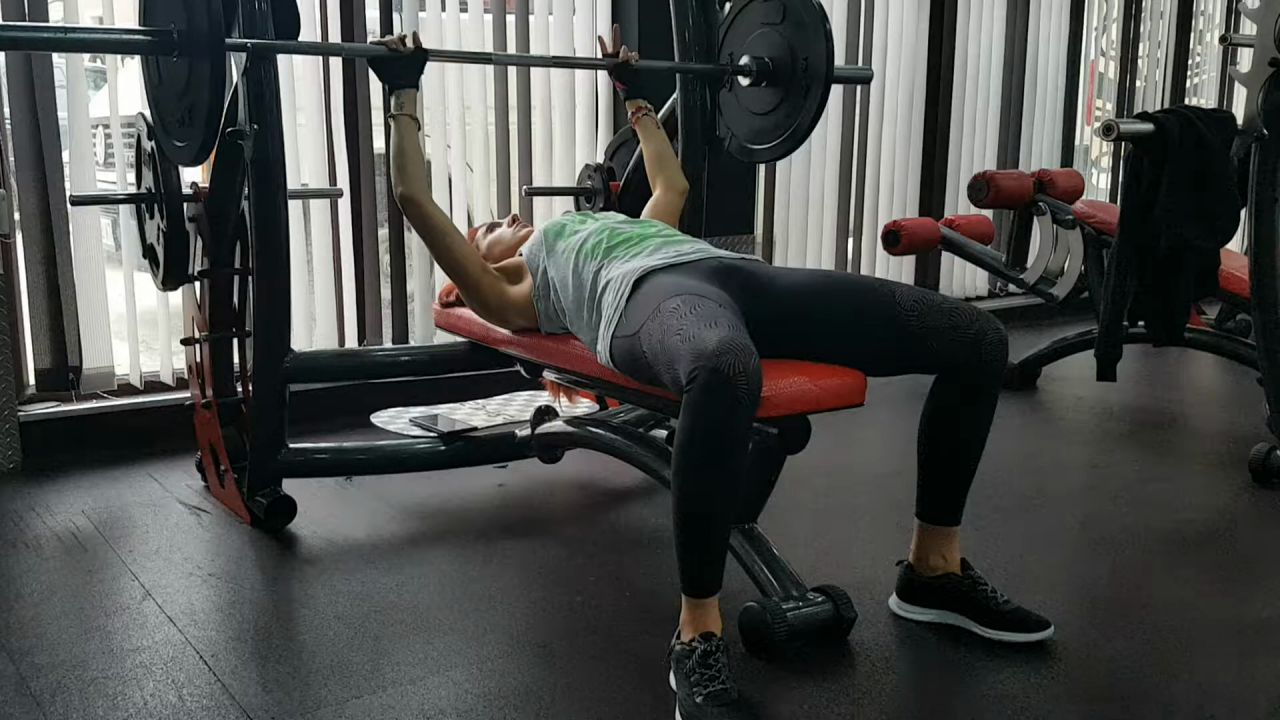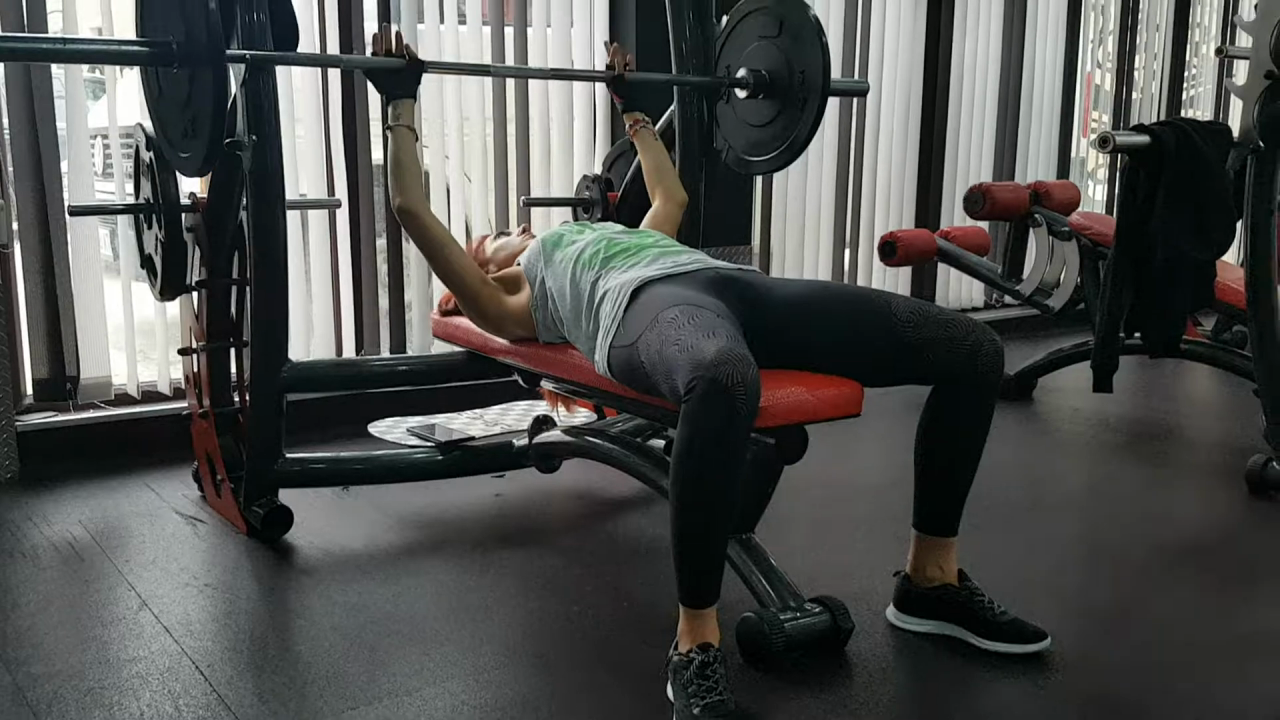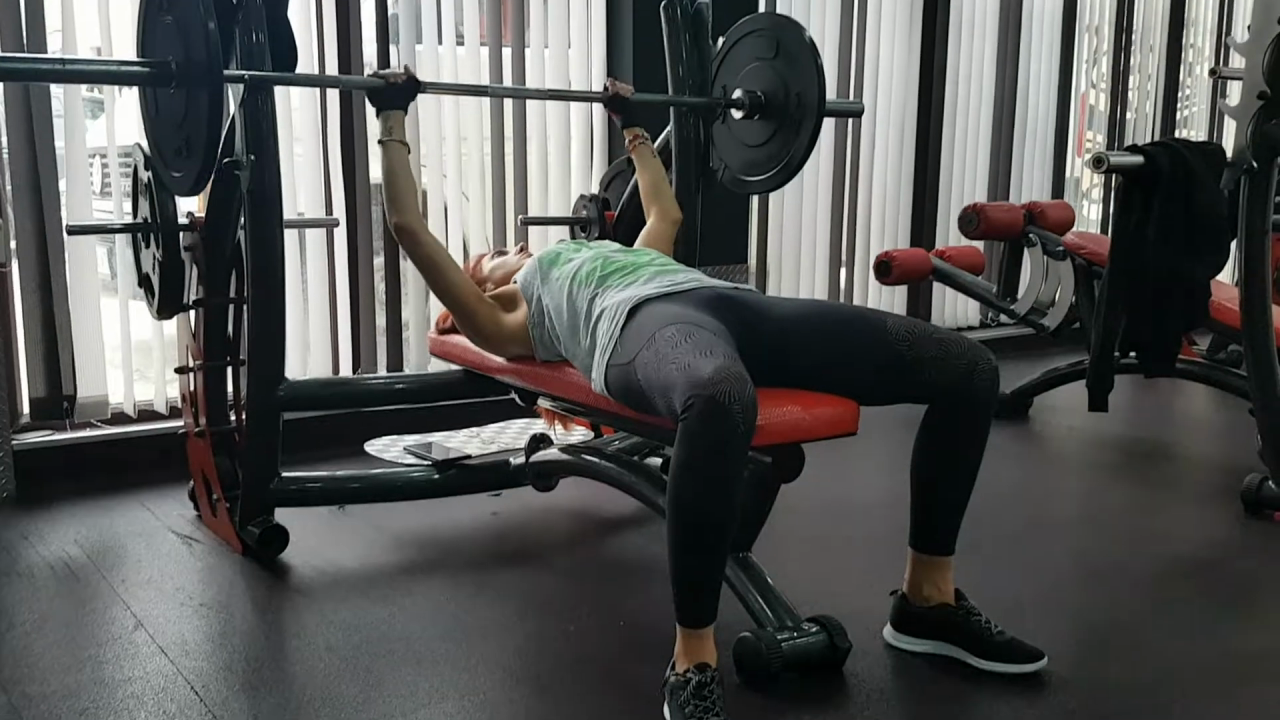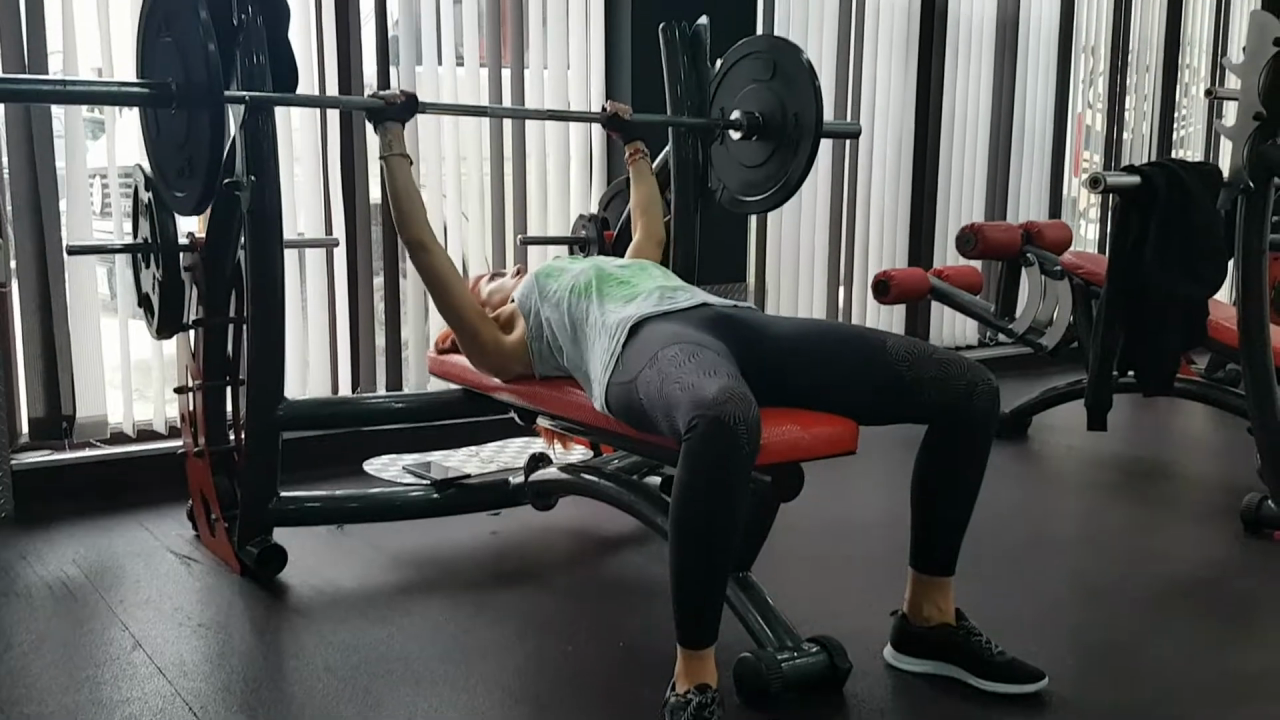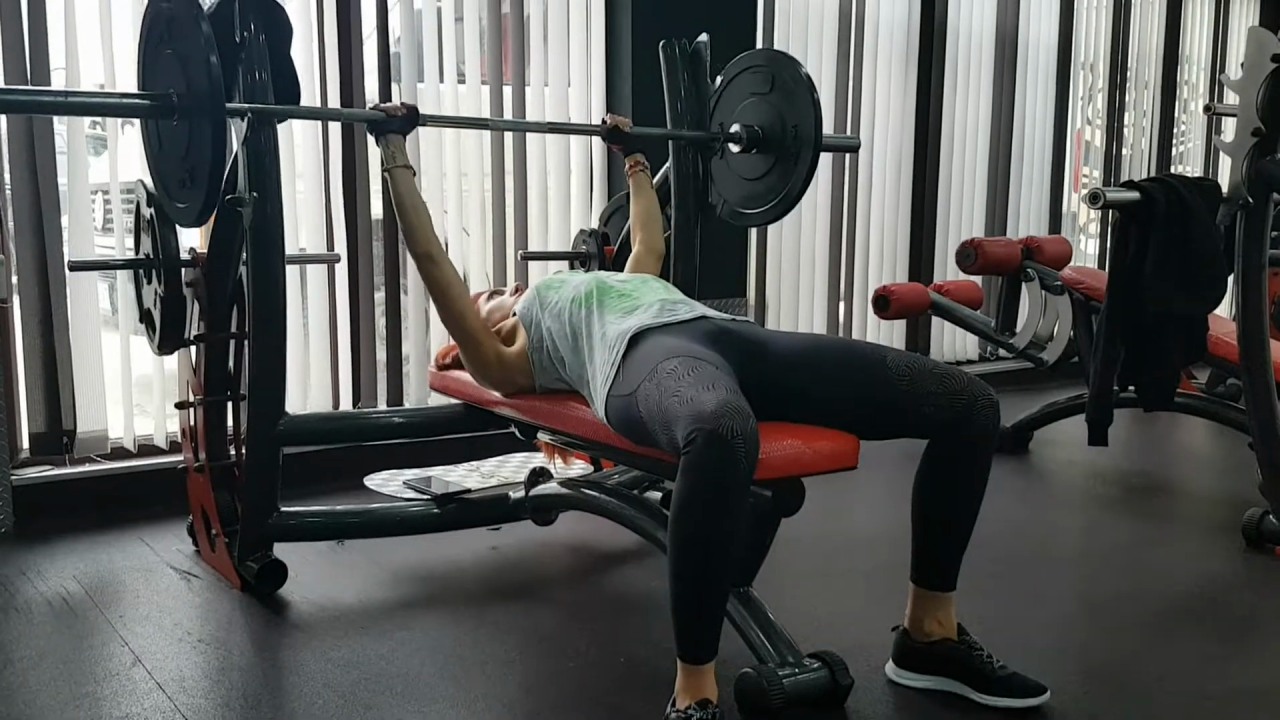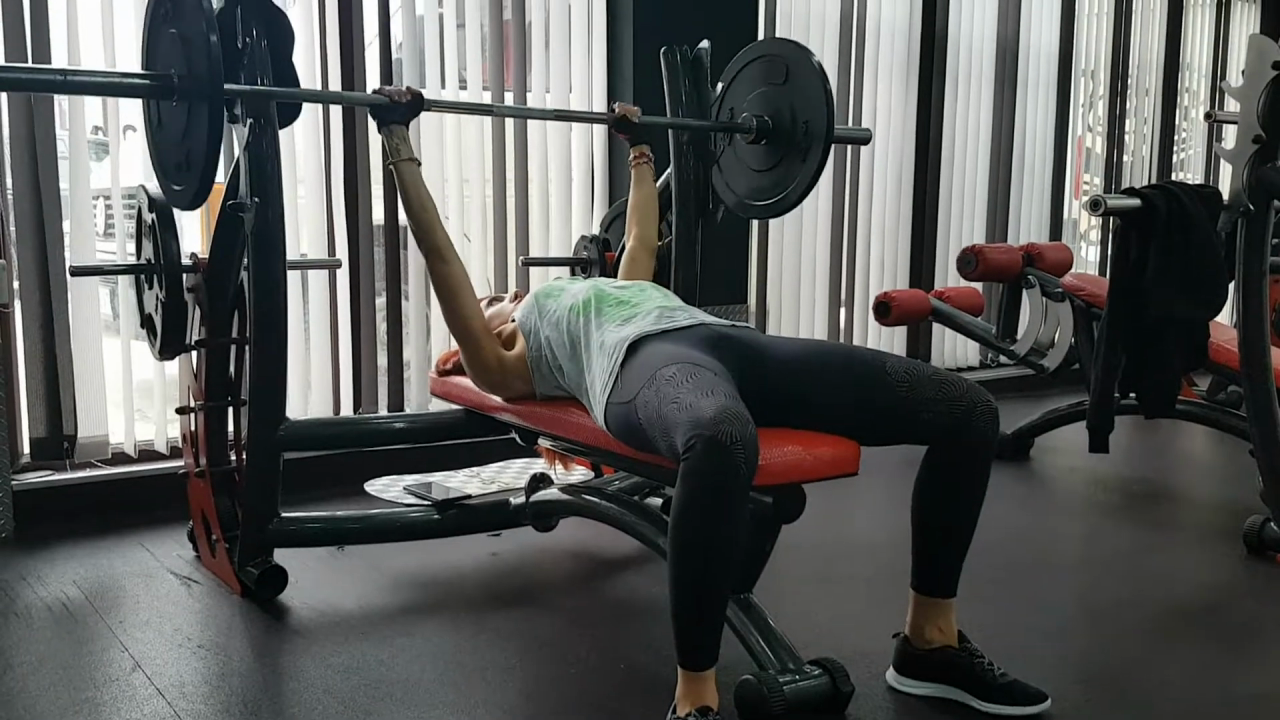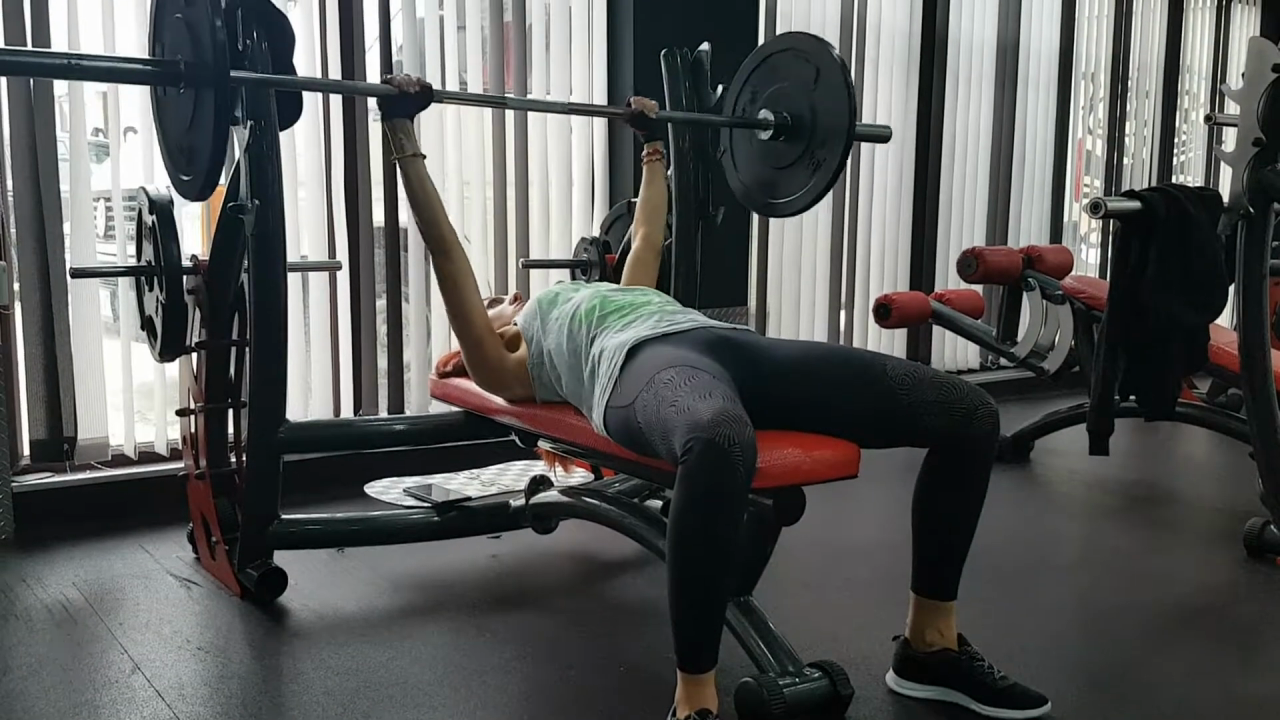
dt=0.3s
person 1, frame 1
left shoulder: (606, 230)
right shoulder: (515, 295)
left elbow: (672, 185)
right elbow: (416, 199)
left wrist: (636, 97)
right wrist: (403, 93)
left hip: (733, 274)
right hip: (650, 292)
left knee: (976, 340)
right knee: (724, 367)
left ankle: (933, 570)
right ankle: (697, 635)
person 1, frame 2
left shoulder: (604, 242)
right shoulder: (510, 308)
left elbow: (671, 198)
right elbow: (414, 212)
left wrist: (632, 110)
right wrist: (400, 102)
left hip: (731, 283)
right hip: (649, 302)
left knee: (972, 350)
right knee: (722, 377)
left ankle: (931, 581)
right ankle: (695, 645)
person 1, frame 3
left shoulder: (595, 260)
right shoulder: (508, 323)
left elbow: (666, 216)
right elbow: (410, 229)
left wrist: (632, 128)
right wrist: (393, 119)
left knee: (966, 370)
right knee: (719, 397)
left ankle: (927, 598)
person 1, frame 4
left shoulder: (588, 286)
right shoulder: (504, 347)
left elbow: (650, 237)
right elbow: (422, 245)
left wrist: (633, 145)
right wrist: (392, 137)
left knee: (968, 389)
right knee: (724, 420)
left ankle: (928, 620)
person 1, frame 5
left shoulder: (593, 300)
right shoulder: (508, 360)
left elbow: (649, 247)
right elbow: (430, 257)
left wrist: (633, 158)
right wrist: (394, 149)
left knee: (968, 405)
right knee: (721, 432)
left ankle: (928, 634)
person 1, frame 6
left shoulder: (592, 303)
right shoulder: (505, 368)
left elbow: (641, 243)
right elbow: (440, 256)
left wrist: (639, 150)
right wrist: (397, 141)
left knee: (967, 410)
right knee: (720, 439)
left ankle: (930, 643)
person 1, frame 7
left shoulder: (604, 308)
right shoulder: (507, 368)
left elbow: (647, 240)
right elbow: (447, 253)
left wrist: (653, 145)
right wrist: (403, 134)
left hip: (728, 344)
right hip: (646, 363)
left knee: (968, 414)
right knee: (719, 442)
left ankle: (929, 645)
